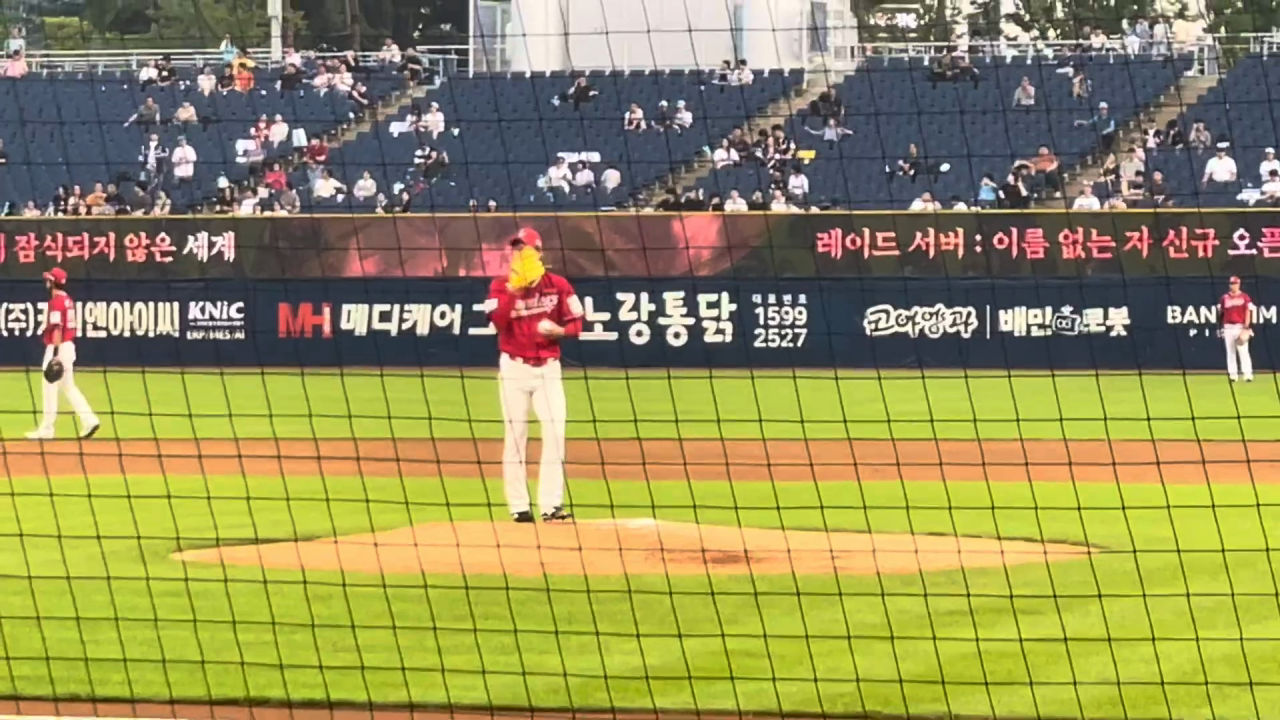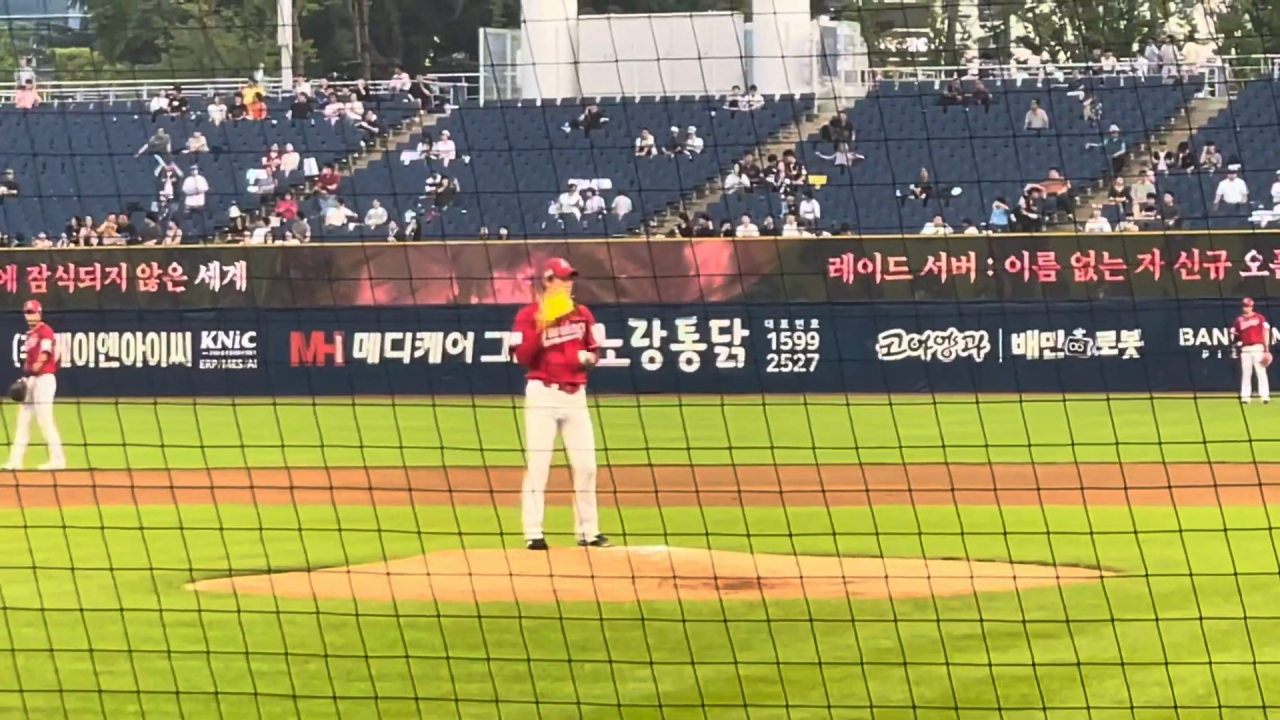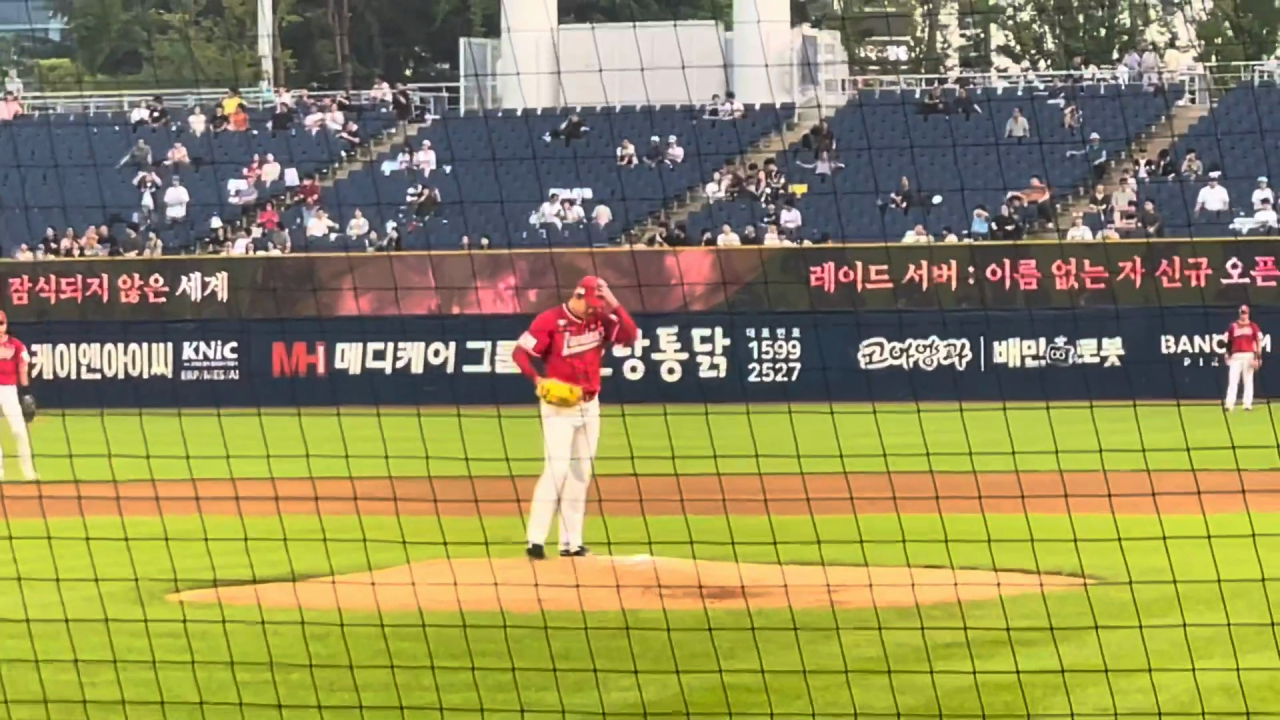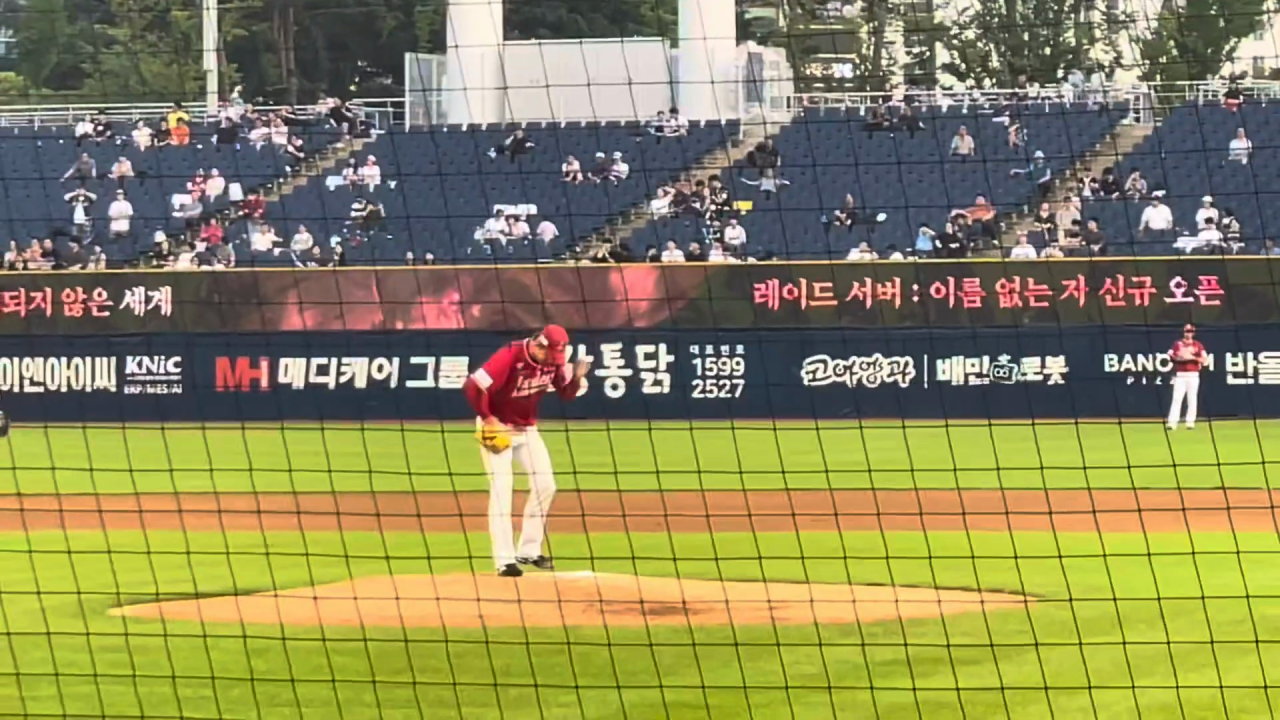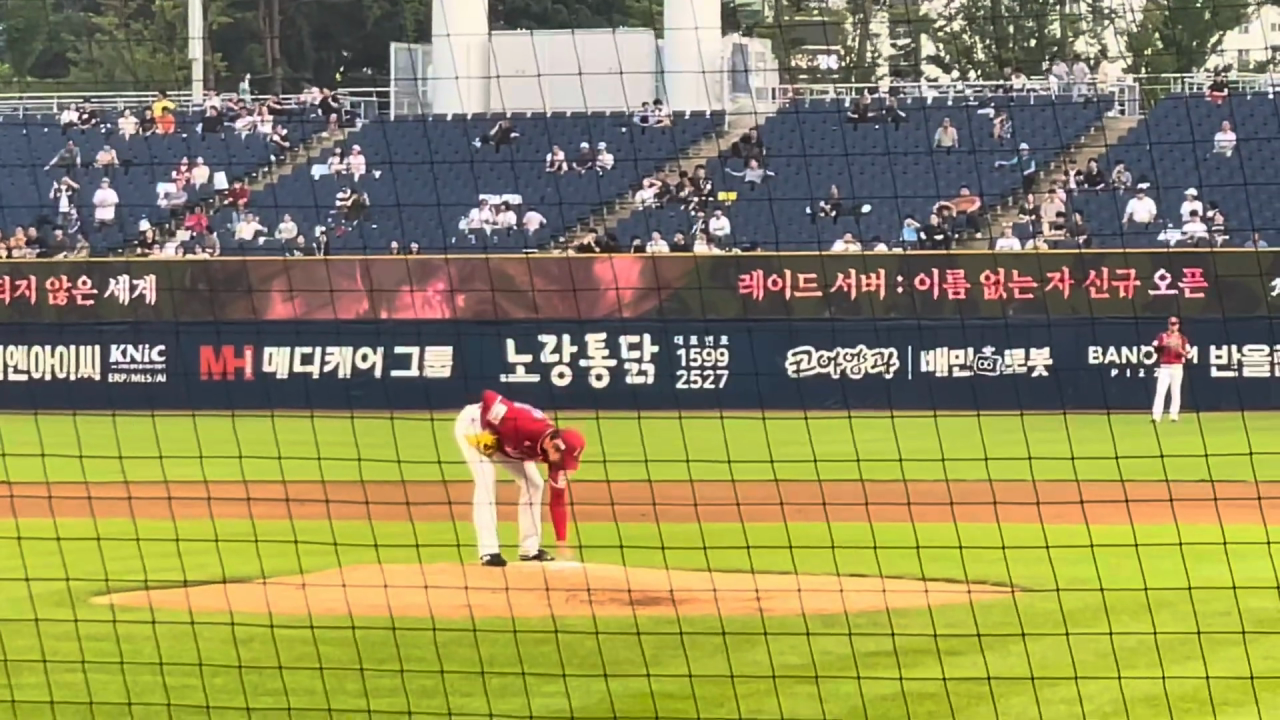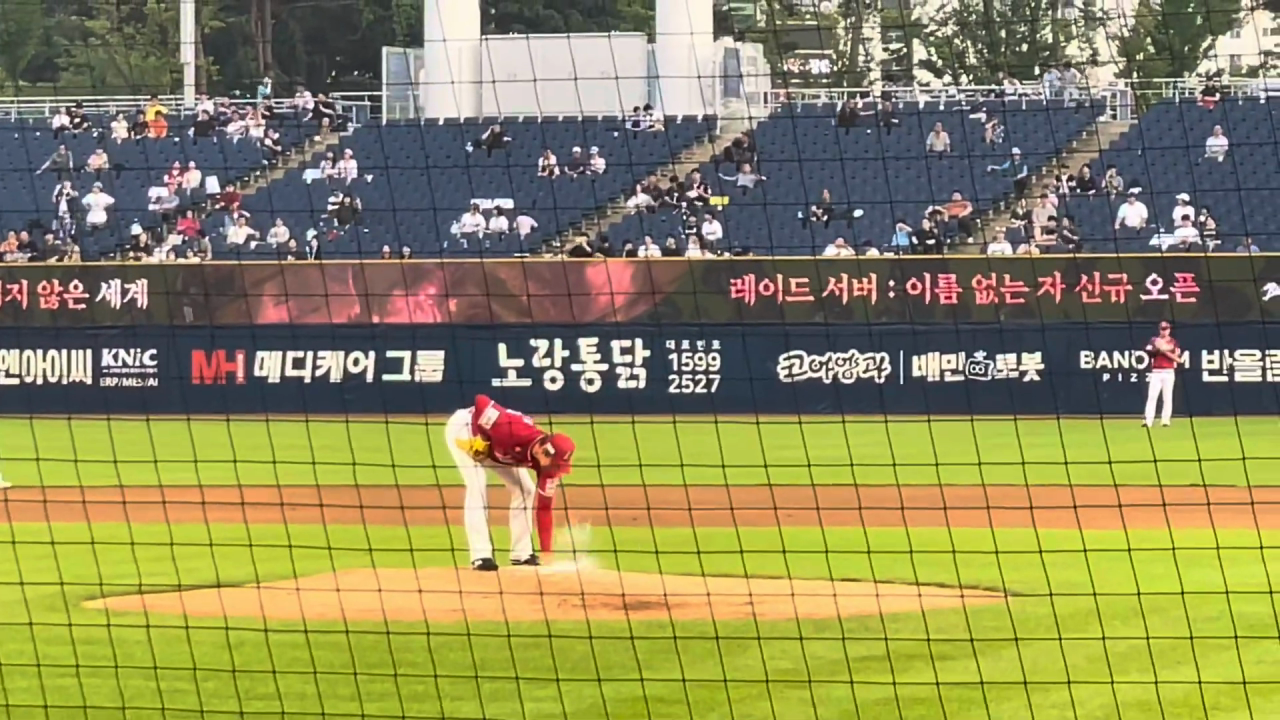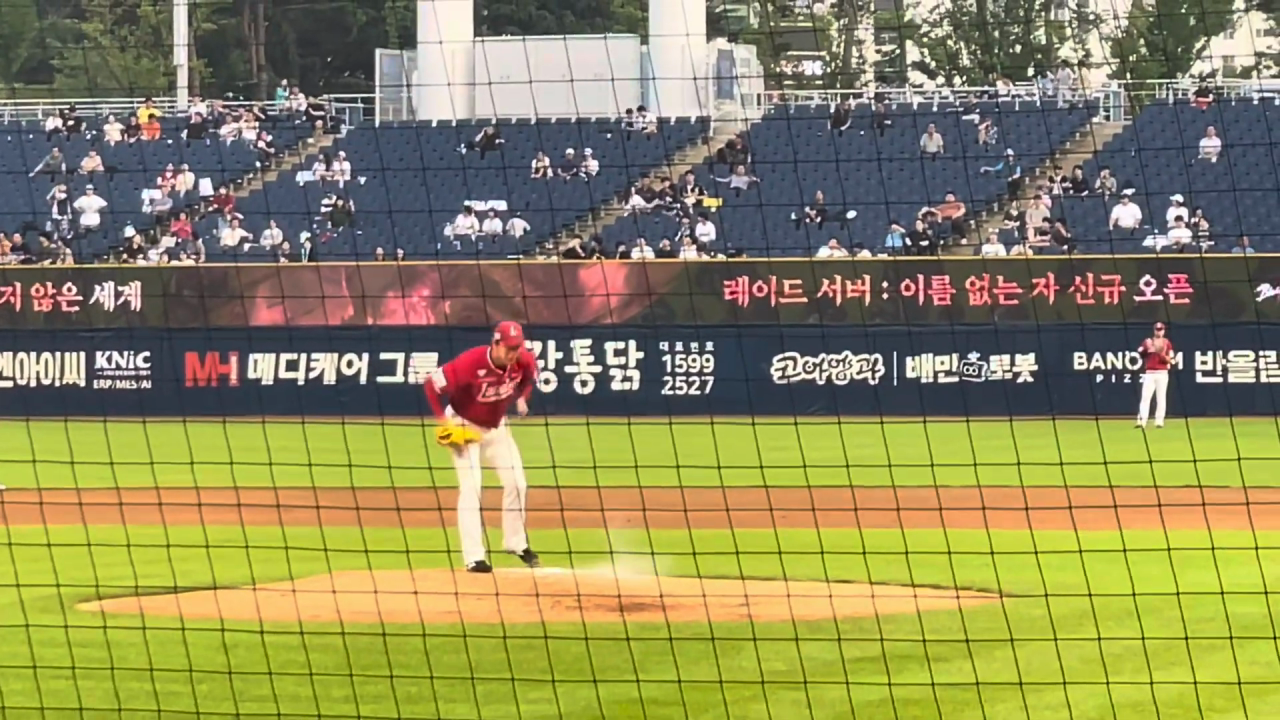
dt=0.7s
person 1, frame 1
left shoulder: (558, 285)
right shoulder: (500, 285)
left elbow: (576, 323)
right elbow: (499, 322)
left wrist: (561, 331)
right wrist: (513, 289)
left hip: (548, 368)
right hip: (514, 368)
left knee: (555, 434)
right knee: (515, 438)
left ankle: (551, 505)
right ankle: (518, 506)
person 1, frame 2
left shoulder: (582, 313)
right shoulder: (528, 314)
left elbow: (595, 351)
right elbow: (521, 356)
left wrist: (591, 356)
right wrist: (541, 329)
left hip: (576, 396)
right hip: (542, 395)
left knee: (586, 466)
right knee: (538, 465)
left ankle: (587, 532)
right ankle: (533, 533)
person 1, frame 3
left shoulder: (601, 319)
right shoulder: (550, 320)
left elbow: (630, 336)
right elbow: (520, 353)
left wrist: (615, 305)
right wrist: (538, 380)
left hip: (590, 405)
right hip: (559, 404)
left knee: (582, 474)
right knee: (557, 469)
left ankle: (571, 542)
right ankle: (536, 538)
person 1, frame 4
left shoulder: (555, 360)
right shoulder: (510, 356)
left elbow: (569, 392)
right elbow: (473, 386)
left wrist: (578, 375)
right wrist: (487, 419)
left hip: (527, 429)
right hip: (497, 428)
left knee: (545, 486)
right knee: (501, 490)
left ankle: (529, 550)
right ankle: (504, 560)
person 1, frame 5
left shoulder: (558, 451)
right shoulder: (524, 426)
left elbow: (558, 497)
right elbow: (488, 397)
left wrist: (562, 541)
right wrist: (488, 433)
left hip: (504, 438)
right hip: (473, 424)
left knee: (534, 484)
right knee: (486, 484)
left ankle: (530, 548)
right ankle: (489, 552)
person 1, frame 6
left shoulder: (548, 460)
right shoulder: (513, 433)
left elbow: (544, 506)
right elbow: (480, 401)
left wrist: (546, 552)
right wrist: (479, 438)
left hip: (495, 445)
right hip: (464, 428)
left knee: (526, 490)
right knee: (477, 488)
left ankle: (522, 553)
right ankle: (481, 556)
person 1, frame 7
left shoulder: (524, 360)
right shoulder: (471, 362)
left elbow: (528, 379)
right elbow: (432, 383)
left wrist: (521, 398)
right wrist: (442, 420)
left hip: (496, 426)
right hip: (463, 426)
left knee: (516, 483)
right knee: (471, 489)
left ankle: (516, 543)
right ankle: (474, 557)
